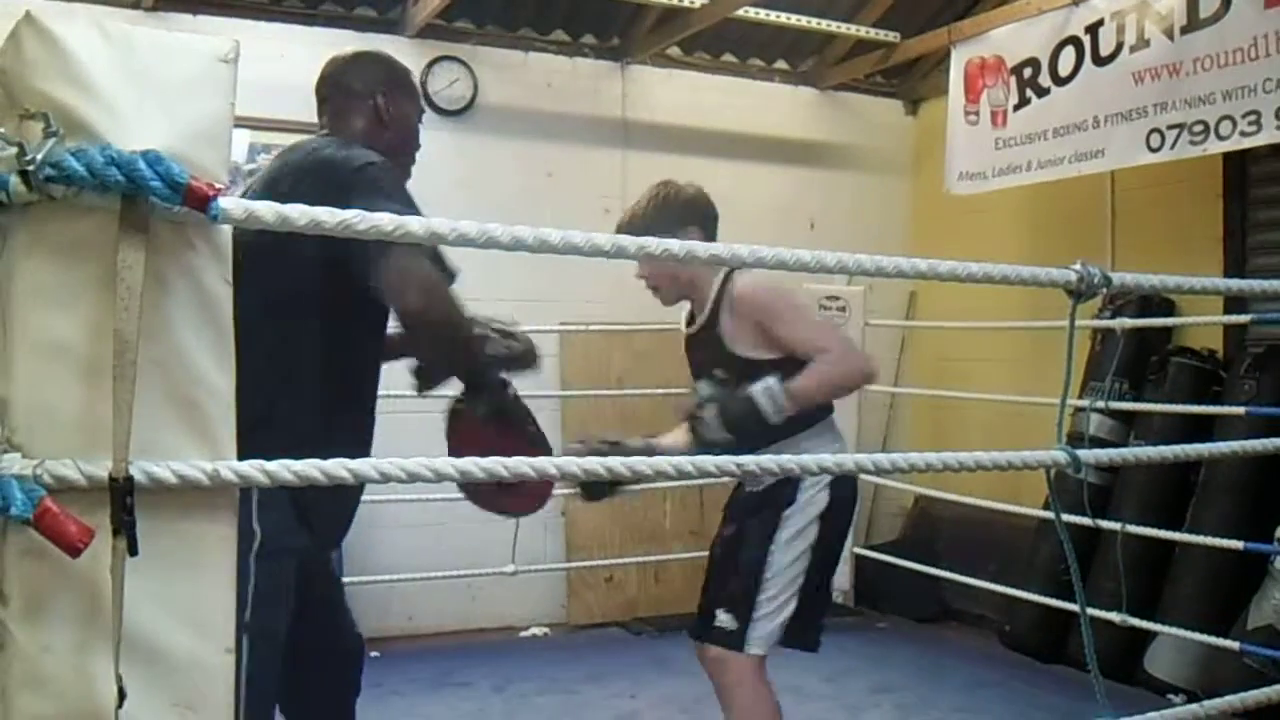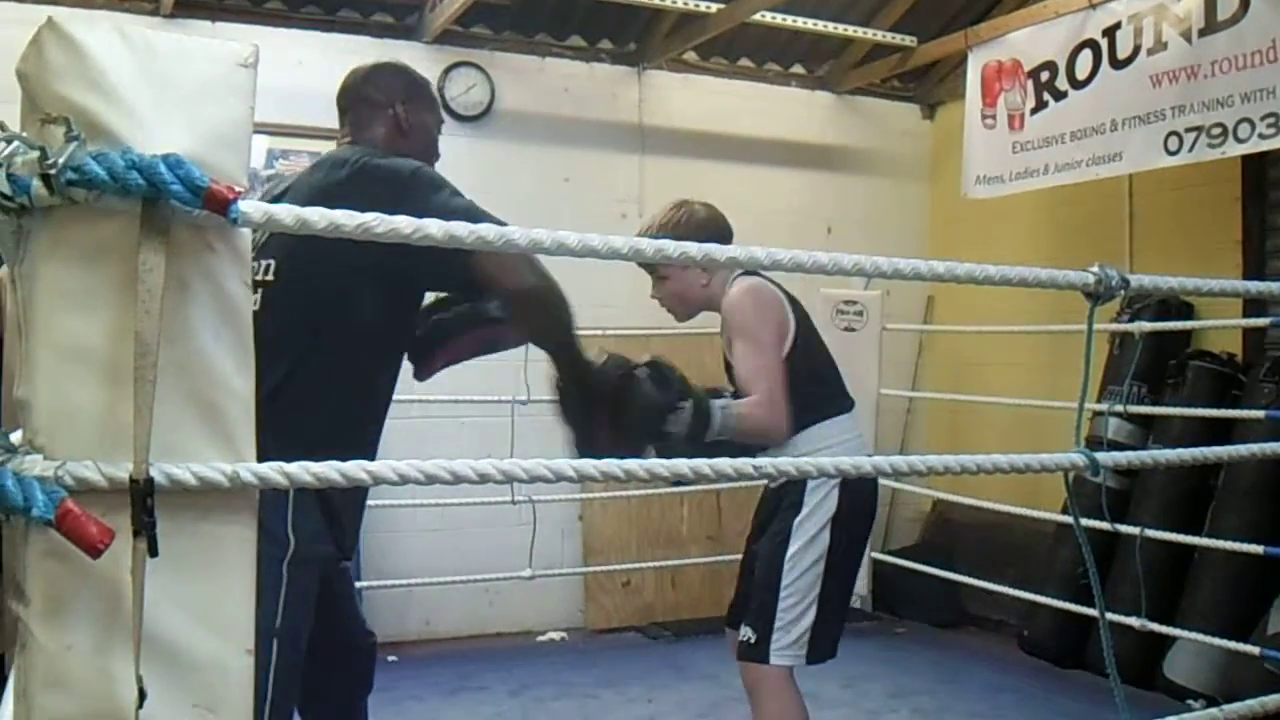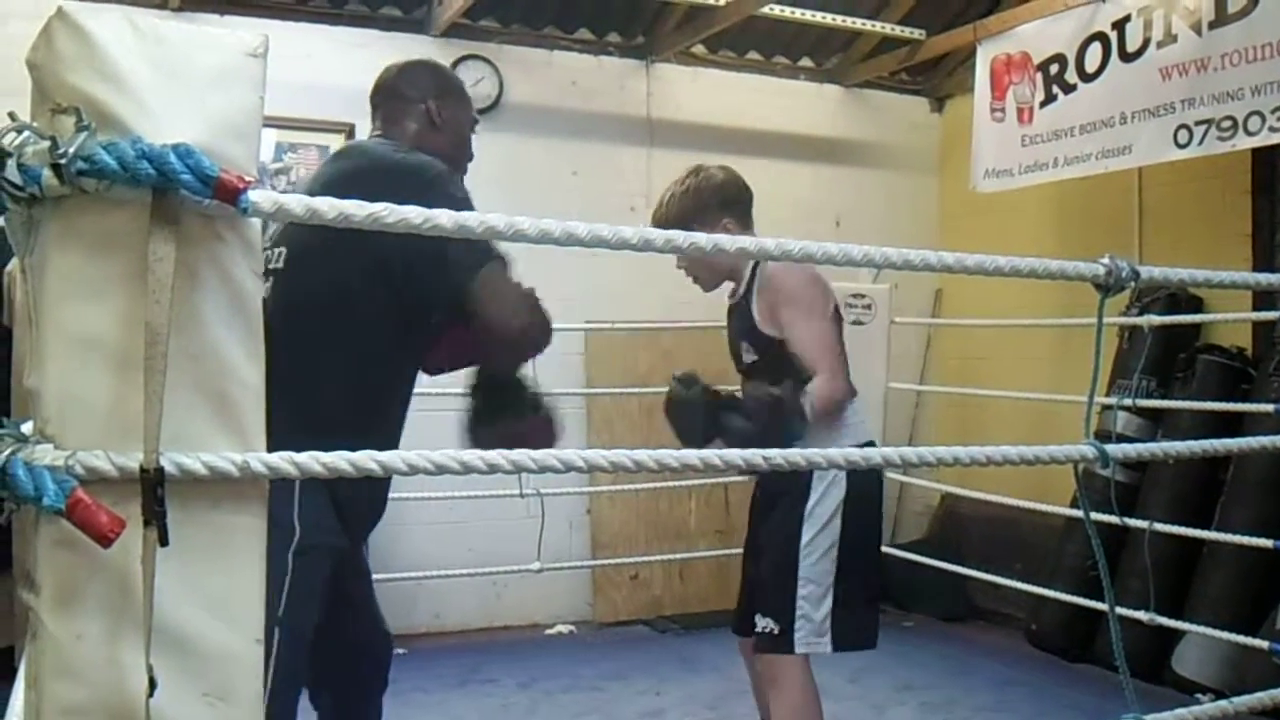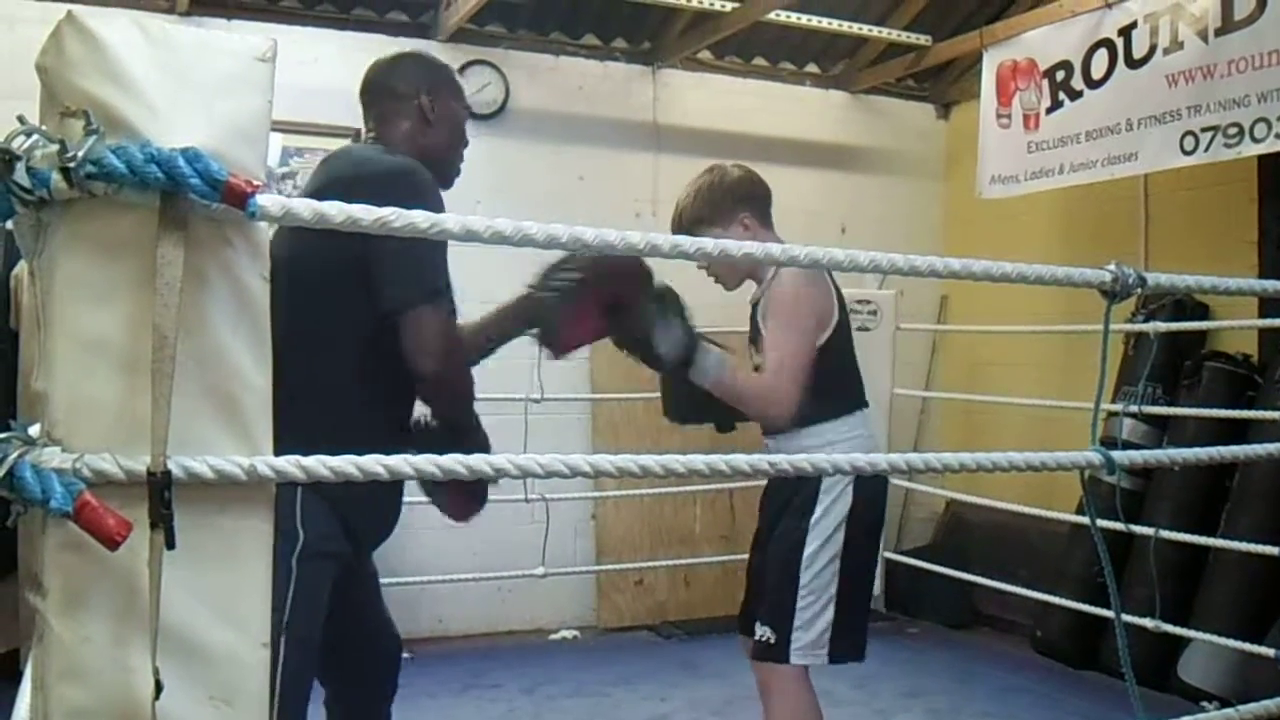
dt=1s
person 1, frame 1
left shoulder: (301, 181)
right shoulder: (354, 177)
right elbow: (420, 298)
left wrist: (417, 347)
right wrist: (472, 359)
left hip: (277, 491)
right hip: (253, 487)
person 1, frame 2
left shoulder: (299, 195)
right shoulder: (390, 182)
right elbow: (524, 283)
right wrist: (572, 365)
left hip: (293, 489)
right hip: (268, 493)
left knee: (344, 663)
person 1, frame 3
left shoulder: (345, 182)
right shoulder: (410, 179)
right elbow: (512, 321)
right wrist: (500, 377)
left hip: (303, 479)
right hip: (289, 480)
left knee: (355, 658)
person 1, frame 4
left shoulder: (351, 183)
right shoulder: (394, 182)
left elbow: (410, 344)
right elbow: (431, 355)
left wrist: (526, 307)
right wrist: (463, 431)
left hip: (314, 485)
right hip: (291, 488)
left knee: (367, 663)
person 2, frame 1
left shoulder: (750, 293)
right shoulder: (693, 321)
left elbow: (854, 365)
right elbow: (702, 436)
left wrist: (756, 404)
right wrist: (630, 455)
left hip: (805, 484)
right hip: (757, 489)
left knee: (734, 653)
right knee: (718, 646)
person 2, frame 2
left shoulder: (749, 298)
right shoulder: (741, 311)
left elbow: (768, 419)
left wrist: (685, 417)
left hip: (827, 481)
right hip: (795, 483)
left knee: (766, 662)
right knee: (750, 644)
person 2, frame 3
left shoulder: (782, 279)
right shoulder: (749, 290)
left elbow: (832, 387)
left wrist: (779, 421)
right wrist: (719, 413)
left hip: (829, 474)
right hip: (792, 474)
left knee: (784, 652)
right knee: (756, 639)
person 2, frame 4
left shoulder: (796, 280)
right shoulder: (769, 291)
left elbow: (779, 400)
left wrist: (683, 349)
right wrist: (705, 401)
left hip: (834, 479)
right hip: (805, 478)
left knee: (778, 658)
right knee: (769, 649)
